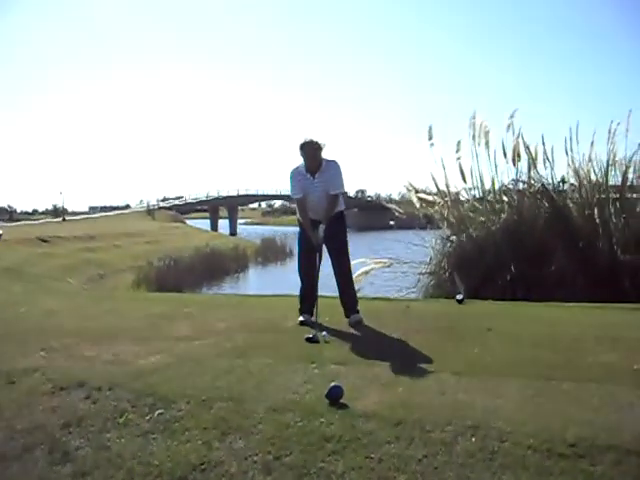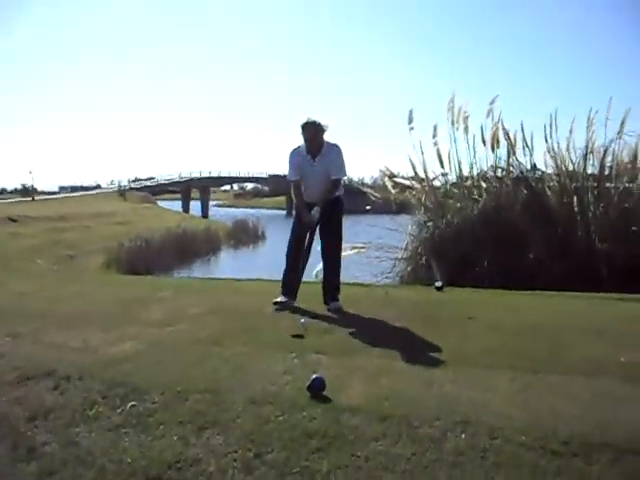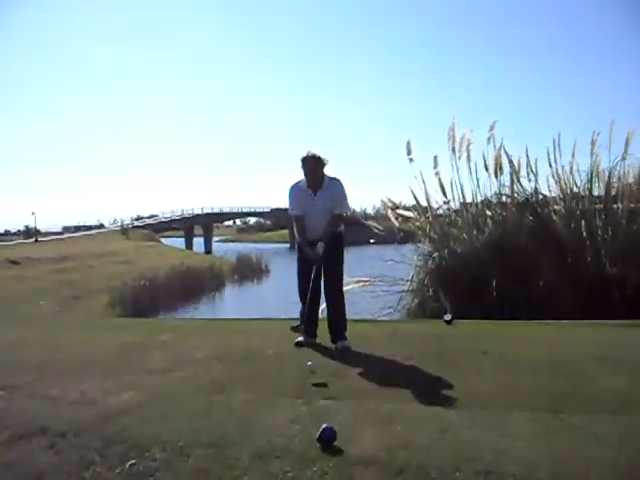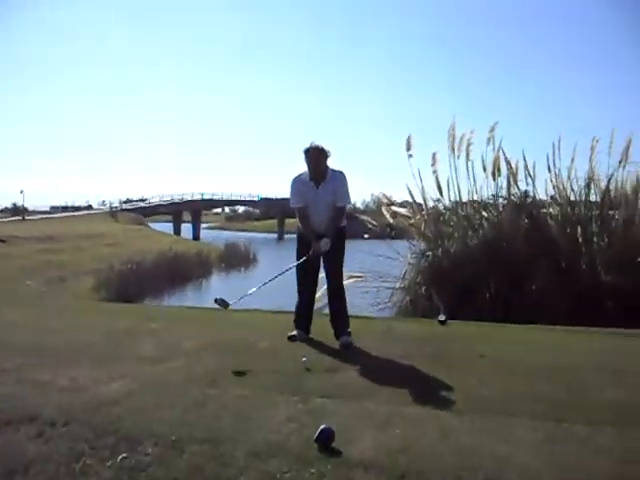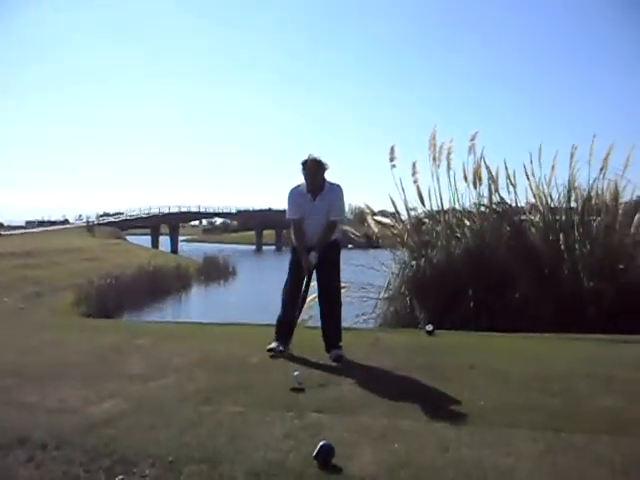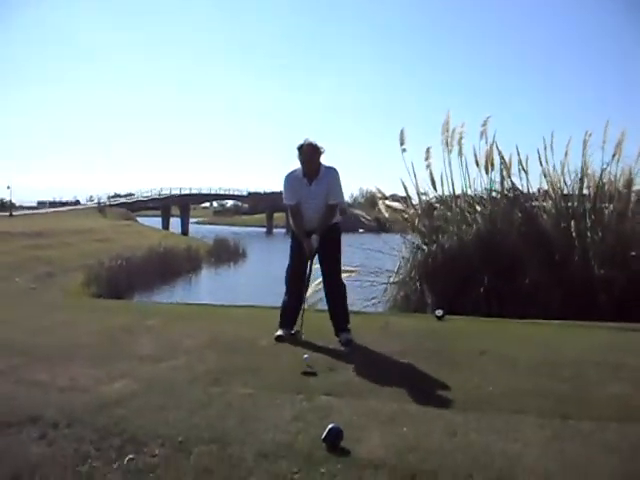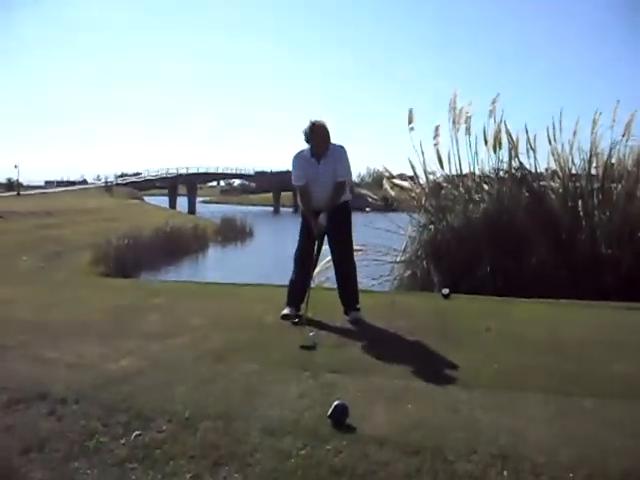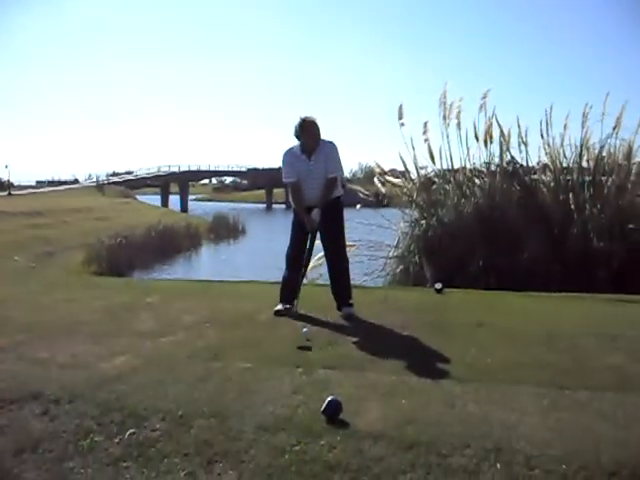
dt=0.4s
person 1, frame 1
left shoulder: (333, 167)
right shoulder: (296, 174)
left elbow: (334, 198)
right elbow: (300, 205)
left wrist: (323, 226)
right wrist: (311, 233)
left hip: (334, 219)
right hip: (308, 221)
left knee: (342, 265)
right knee: (306, 267)
left ankle: (352, 311)
right ankle: (306, 312)
person 1, frame 2
left shoulder: (334, 151)
right shoulder: (295, 155)
left elbow: (335, 183)
right elbow: (295, 186)
left wrist: (318, 208)
right wrist: (305, 214)
left hip: (331, 203)
right hip: (305, 203)
left knee: (331, 251)
right knee: (295, 247)
left ankle: (332, 298)
right ankle: (288, 293)
person 1, frame 3
left shoulder: (335, 186)
right shoulder: (295, 190)
left elbow: (338, 216)
right elbow: (297, 221)
left wrist: (322, 243)
right wrist: (308, 248)
left hip: (332, 239)
right hip: (306, 241)
left knee: (333, 288)
right knee: (307, 288)
left ankle: (339, 336)
right ankle: (308, 332)
person 1, frame 4
left shoulder: (338, 178)
right shoulder: (298, 182)
left elbow: (340, 211)
right elbow: (301, 215)
left wrist: (327, 239)
right wrist: (314, 242)
left hip: (334, 233)
right hip: (308, 234)
left knee: (335, 281)
right knee: (305, 281)
left ankle: (343, 332)
right ankle: (302, 327)
person 1, frame 5
left shoulder: (335, 191)
right shoulder: (295, 194)
left elbow: (332, 225)
right elbow: (296, 227)
left wrist: (315, 253)
right wrist: (304, 255)
left hip: (327, 247)
right hip: (301, 247)
left knee: (330, 296)
right knee: (291, 292)
left ankle: (334, 345)
right ankle: (281, 340)
person 1, frame 6
left shoulder: (331, 175)
right shoulder: (291, 179)
left elbow: (332, 208)
right elbow: (294, 212)
left wrist: (317, 237)
right wrist: (305, 240)
left hip: (328, 230)
right hip: (301, 232)
left knee: (333, 279)
right knee: (294, 278)
left ankle: (342, 329)
right ankle: (286, 326)
person 1, frame 7
left shoulder: (339, 152)
right shoulder: (299, 159)
left elbow: (340, 185)
right elbow: (302, 192)
left wrist: (325, 214)
right wrist: (313, 220)
left hip: (337, 209)
right hip: (311, 210)
left knee: (344, 258)
right knee: (303, 257)
left ankle: (352, 307)
right ankle: (293, 304)
person 1, frame 8
left shoulder: (329, 148)
right shoulder: (290, 156)
left elbow: (332, 181)
right elbow: (293, 189)
left wrist: (318, 210)
right wrist: (305, 217)
left hip: (330, 205)
right hip: (303, 207)
left knee: (336, 254)
right knee: (295, 253)
left ankle: (345, 303)
right ankle: (286, 301)
